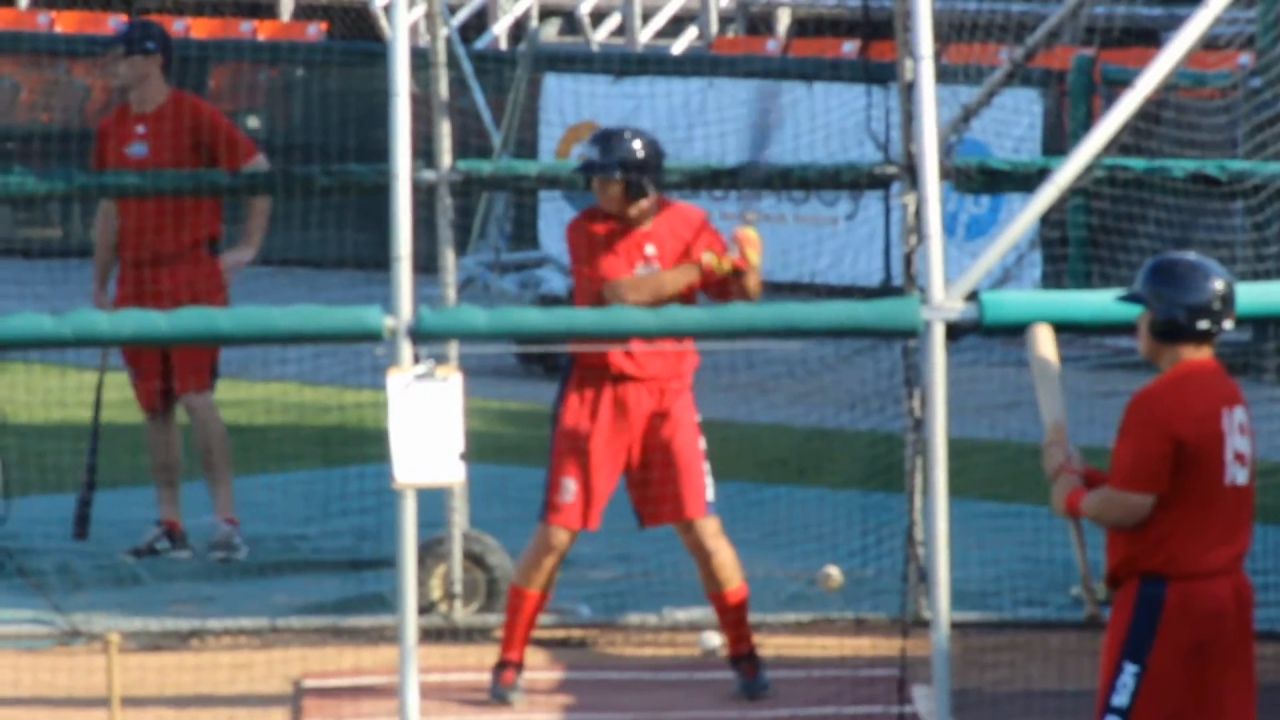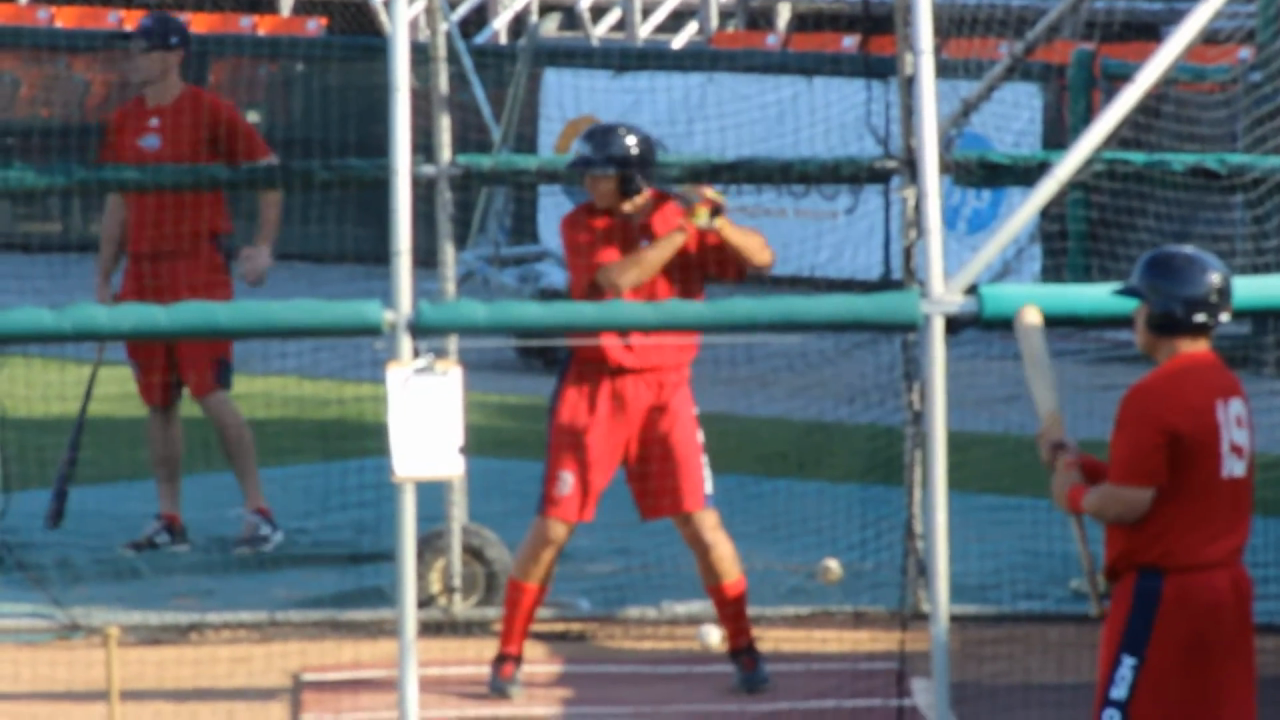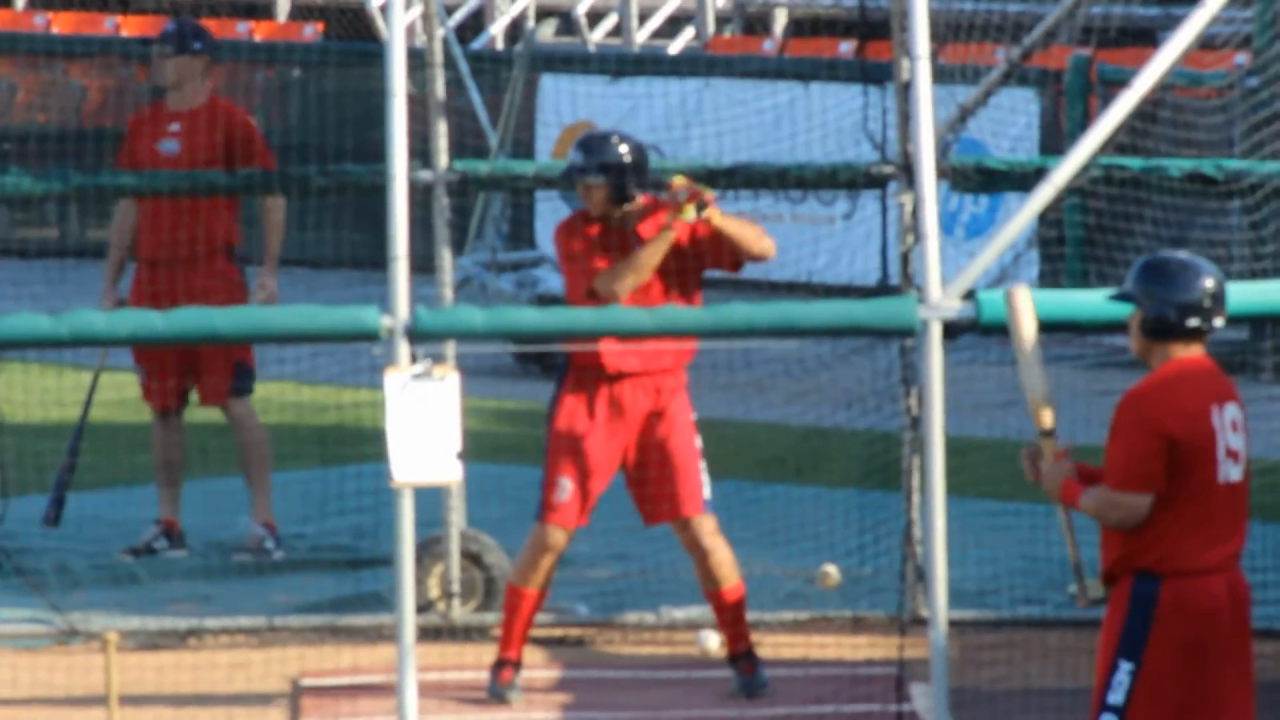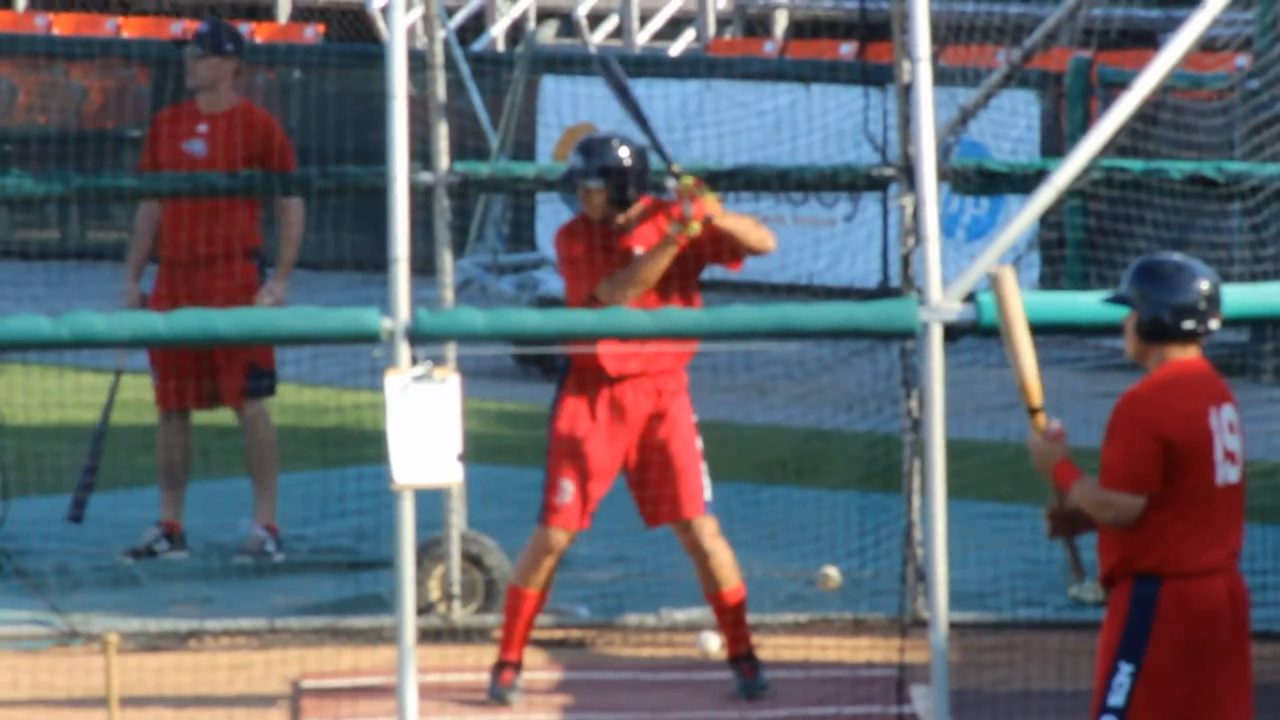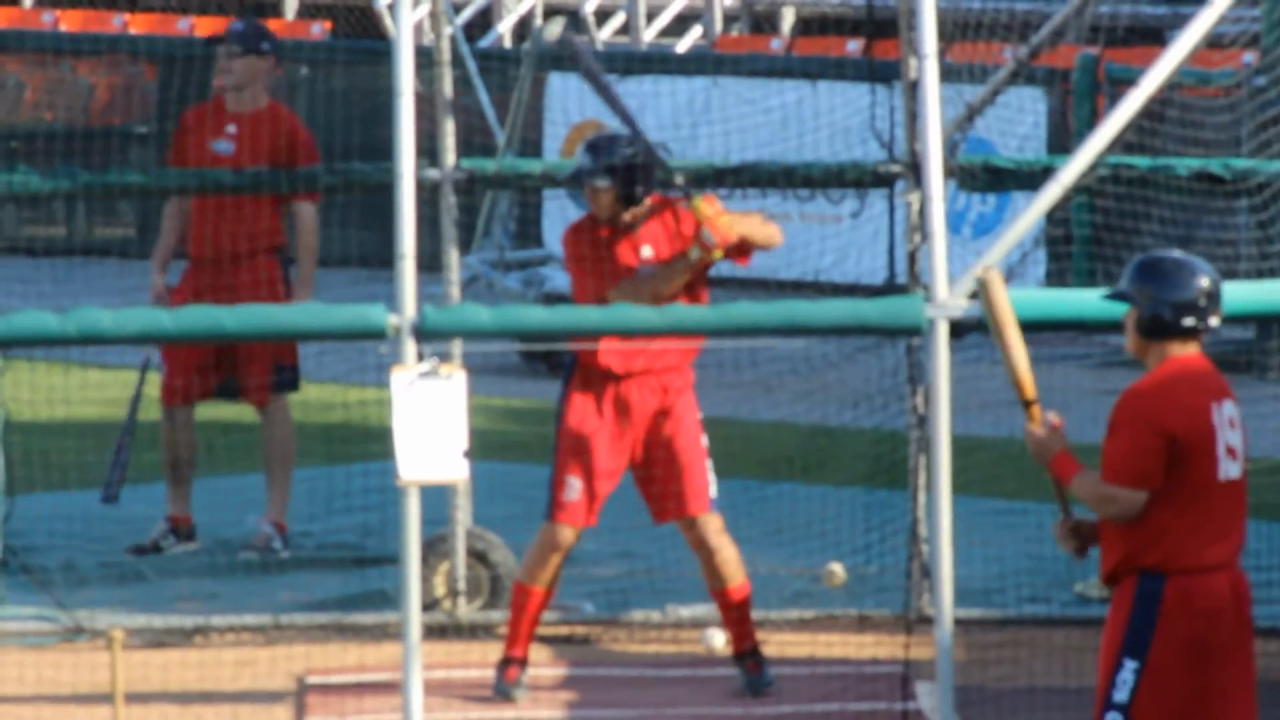
dt=0.2s
person 1, frame 1
left shoulder: (688, 222)
right shoulder: (585, 231)
left elbow: (743, 289)
right elbow: (621, 294)
left wrist: (747, 263)
right wrist: (704, 265)
left hip: (667, 394)
right hip: (595, 396)
left knee: (702, 528)
right knee: (555, 531)
left ankle: (744, 654)
right ankle: (510, 659)
person 1, frame 2
left shoulder: (680, 211)
right shoulder: (579, 224)
left elbow: (762, 260)
right elbow: (618, 280)
left wrist: (719, 226)
right wrist: (683, 227)
left hip: (665, 387)
right hip: (593, 388)
left knee: (700, 522)
right knee: (553, 525)
left ankle: (743, 648)
right ankle: (509, 653)
person 1, frame 3
left shoulder: (682, 219)
right shoulder: (573, 232)
left elbow: (764, 249)
right elbow: (614, 287)
left wrist: (707, 213)
right wrist: (670, 225)
left hip: (662, 392)
right hip: (591, 394)
left knee: (699, 527)
right knee: (551, 531)
left ankle: (742, 652)
right ankle: (508, 658)
person 1, frame 4
left shoulder: (675, 218)
right shoulder: (573, 237)
left elbow: (764, 242)
right elbow: (616, 294)
left wrist: (712, 215)
right wrist: (675, 236)
left hip: (663, 393)
right hip: (591, 396)
left knee: (699, 529)
right knee: (553, 533)
left ankle: (743, 654)
right ankle: (508, 659)
person 1, frame 5
left shoulder: (682, 218)
right shoulder: (581, 237)
left elbow: (771, 235)
right elbow: (628, 297)
left wrist: (722, 222)
right wrist: (699, 254)
left hip: (668, 390)
right hip: (597, 393)
left knee: (705, 526)
right knee: (560, 530)
left ankle: (748, 650)
right ankle: (514, 656)
person 2, frame 1
left shoulder: (195, 115)
right shoulder: (110, 128)
left elbow: (259, 171)
right elbow: (109, 211)
left wrist: (249, 245)
right wrist: (99, 286)
left hip: (192, 275)
right hip: (137, 281)
left knee: (195, 397)
right knee: (155, 405)
left ankle: (226, 522)
right ankle: (170, 527)
person 2, frame 2
left shoulder: (209, 112)
right shoulder: (121, 123)
left elbow: (269, 170)
right elbow: (117, 205)
left wrist: (264, 245)
right wrist: (103, 279)
left hip: (200, 271)
right hip: (142, 275)
left knee: (209, 393)
right knee: (158, 400)
left ankle: (259, 513)
right ankle: (170, 521)
person 2, frame 3
left shoulder: (230, 121)
right shoulder: (141, 126)
left elbow: (272, 196)
right elbow: (128, 207)
left wrist: (270, 271)
right wrist: (110, 282)
left hip: (214, 278)
right hip: (154, 281)
left knee: (233, 401)
right knee: (163, 406)
left ankle: (265, 525)
right ankle: (168, 527)
person 2, frame 4
left shoulder: (259, 125)
right shoulder: (166, 124)
left elbow: (292, 204)
right elbow: (151, 205)
left wrist: (280, 279)
right wrist: (132, 278)
left hip: (234, 281)
right hip: (174, 281)
left knee: (249, 404)
right knee: (171, 407)
left ankle: (267, 529)
right ankle: (170, 528)
person 2, frame 5
left shoulder: (287, 129)
right shoulder: (194, 121)
left elbow: (305, 215)
right elbow: (179, 200)
left wrist: (304, 291)
right wrist: (159, 267)
left hip: (258, 279)
right hip: (199, 277)
left knee: (271, 401)
right knee: (175, 398)
left ankle: (275, 526)
right ankle: (178, 521)
person 3, frame 1
left shoulder: (1158, 401)
right shoulder: (1226, 393)
left elbow: (1127, 508)
left wrist: (1072, 497)
right wrist: (1083, 474)
left hip: (1164, 598)
right hip: (1225, 592)
person 3, frame 2
left shoulder: (1154, 394)
right shoulder: (1226, 386)
left elbow: (1127, 503)
left wrist: (1073, 493)
right wrist: (1079, 463)
left hip: (1163, 591)
right hip: (1224, 585)
person 3, frame 3
left shoulder: (1149, 399)
right shoulder: (1222, 390)
left elbow: (1126, 509)
left wrist: (1068, 488)
right wrist: (1076, 471)
left hip: (1159, 596)
right hip: (1222, 590)
person 3, frame 4
left shoulder: (1146, 401)
right shoulder: (1216, 393)
left elbow: (1120, 508)
left wrist: (1058, 469)
right wrist: (1083, 516)
left hip: (1159, 598)
right hip: (1220, 592)
person 3, frame 5
left shoulder: (1149, 397)
right shoulder: (1215, 388)
left elbow: (1121, 502)
left wrist: (1056, 459)
right wrist: (1097, 530)
left hip: (1162, 595)
right hip: (1222, 588)
